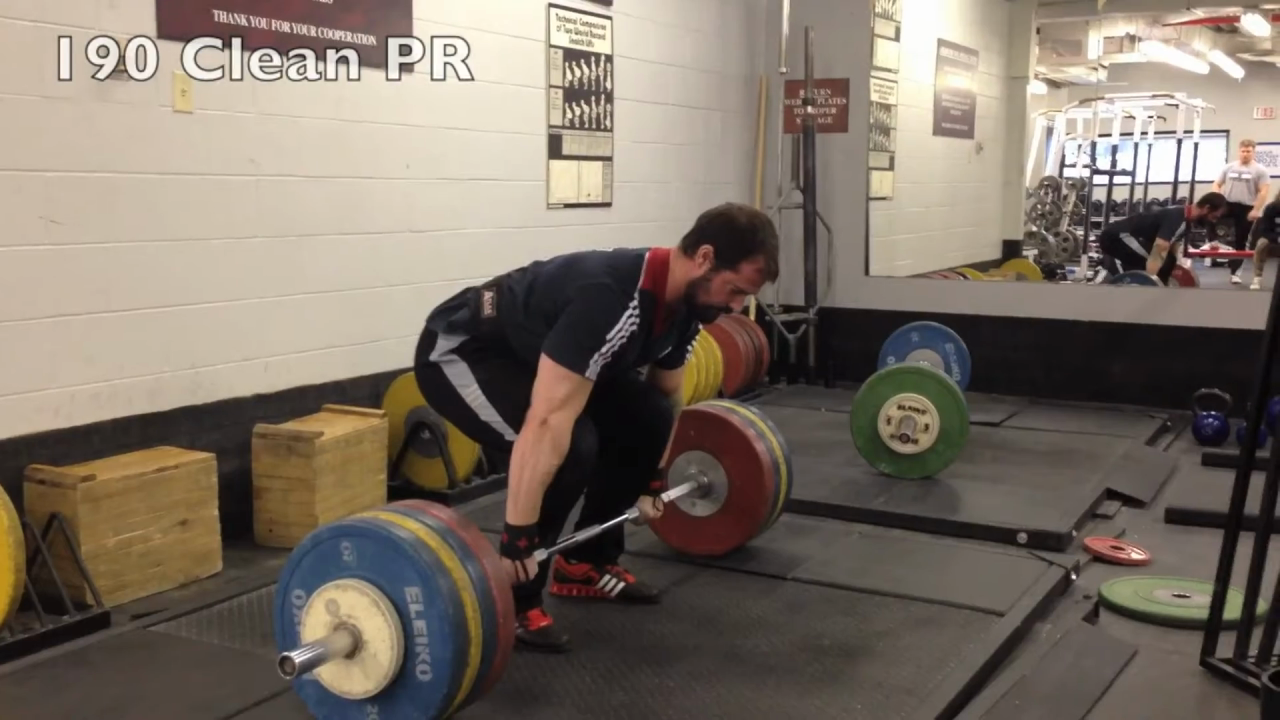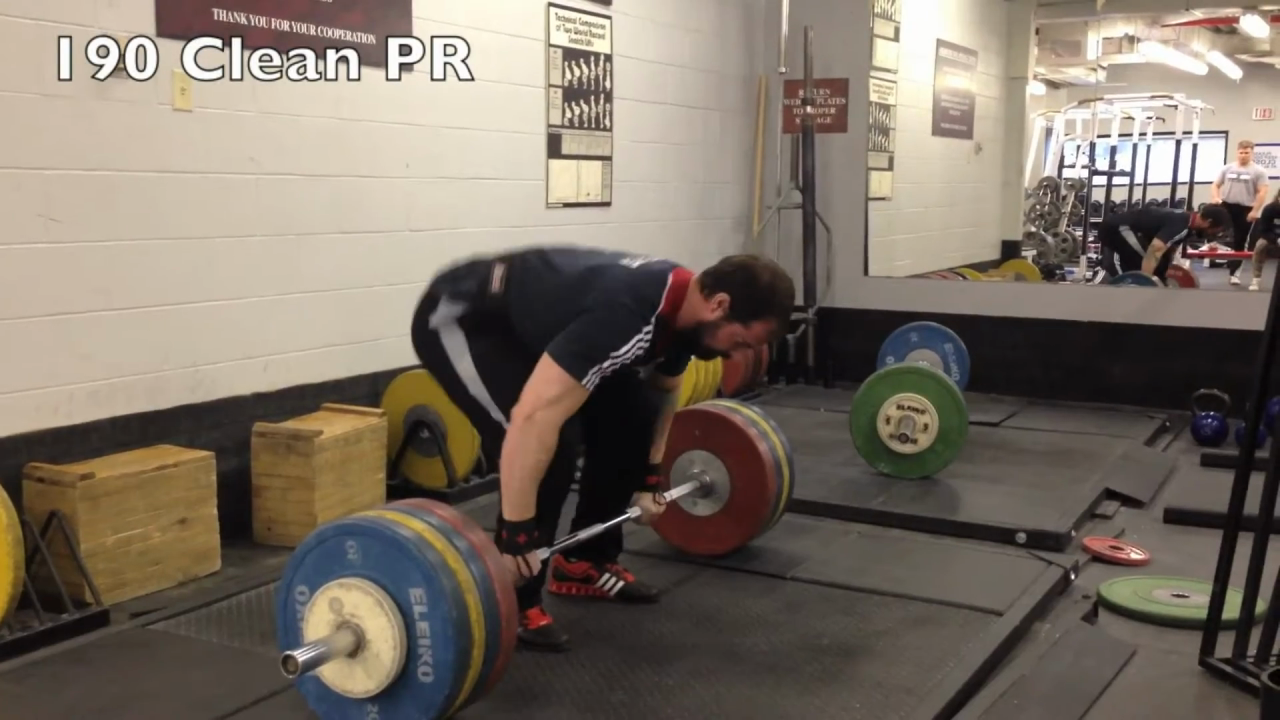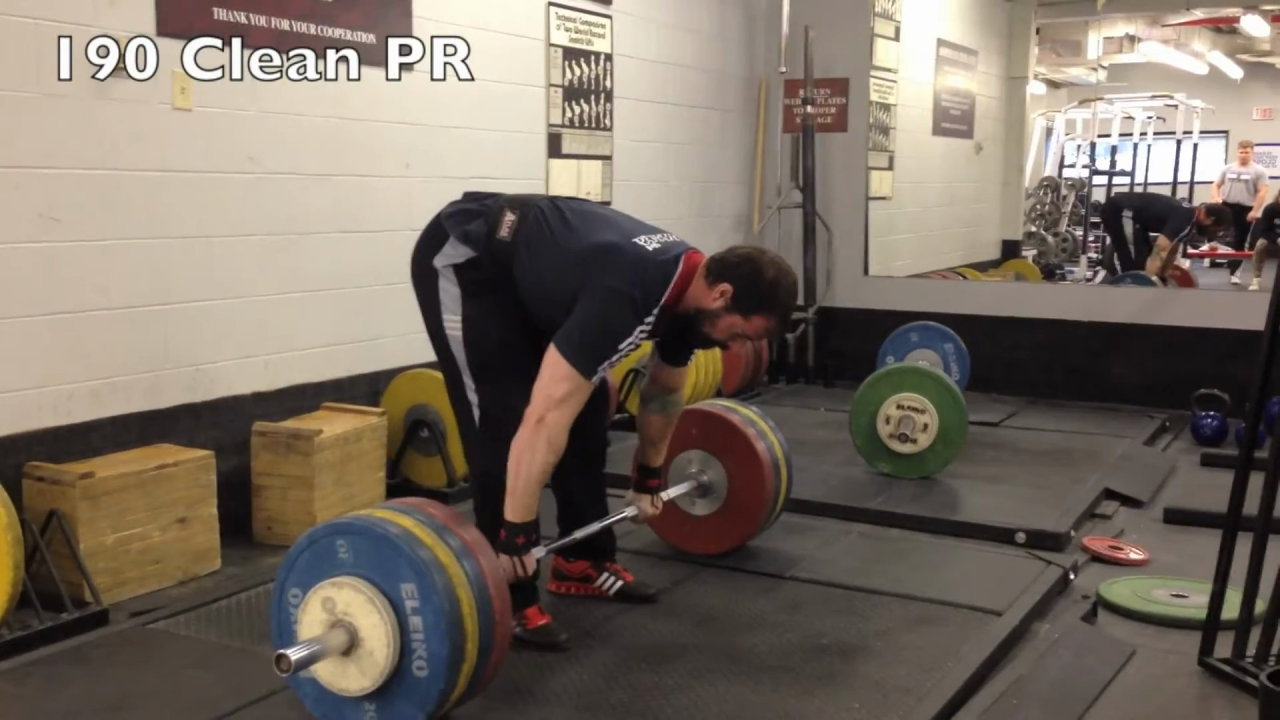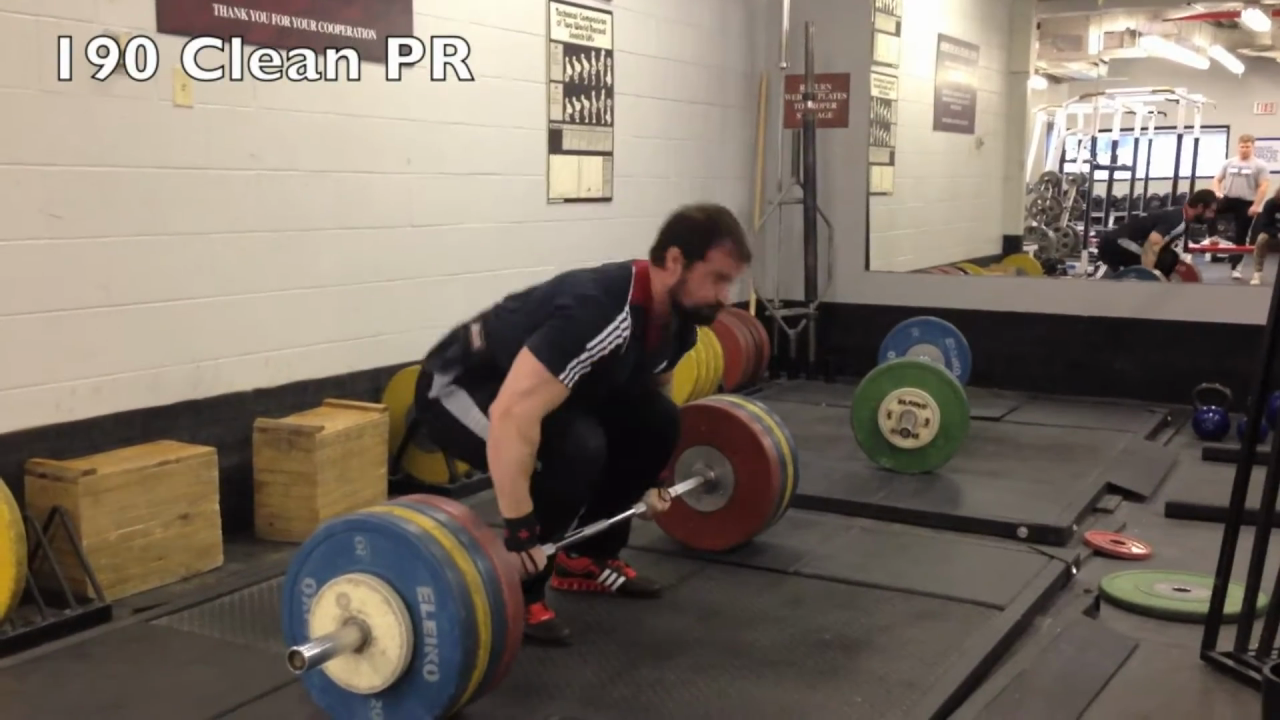
dt=0.7s
person 1, frame 1
left shoulder: (682, 303)
right shoulder: (608, 297)
left elbow: (666, 395)
right elbow: (548, 422)
left wrist: (651, 483)
right wrist: (517, 540)
left hip: (527, 351)
right hip: (459, 352)
left knee: (647, 418)
right knee: (571, 447)
left ankle: (586, 562)
right ankle: (510, 599)
person 1, frame 2
left shoulder: (681, 302)
right shoulder: (625, 315)
left elbow: (662, 390)
right elbow: (532, 419)
left wrist: (648, 479)
right wrist: (516, 536)
left hip: (521, 327)
right hip: (459, 319)
left knee: (634, 412)
right knee: (557, 438)
left ankle: (585, 561)
right ankle: (510, 598)
person 1, frame 3
left shoulder: (689, 284)
right shoulder: (627, 295)
left elbow: (663, 391)
right elbow: (545, 418)
left wrist: (648, 479)
right wrist: (516, 536)
left hip: (525, 265)
right hip: (464, 258)
left knee: (586, 409)
right knee: (504, 420)
left ankle: (583, 560)
right ankle: (506, 597)
person 1, frame 4
left shoulder: (674, 320)
right shoulder: (596, 313)
left elbow: (653, 390)
right elbow: (512, 416)
left wrist: (651, 477)
right wrist: (519, 532)
right hip: (455, 385)
left knee: (657, 419)
right knee: (578, 446)
left ankle: (588, 556)
